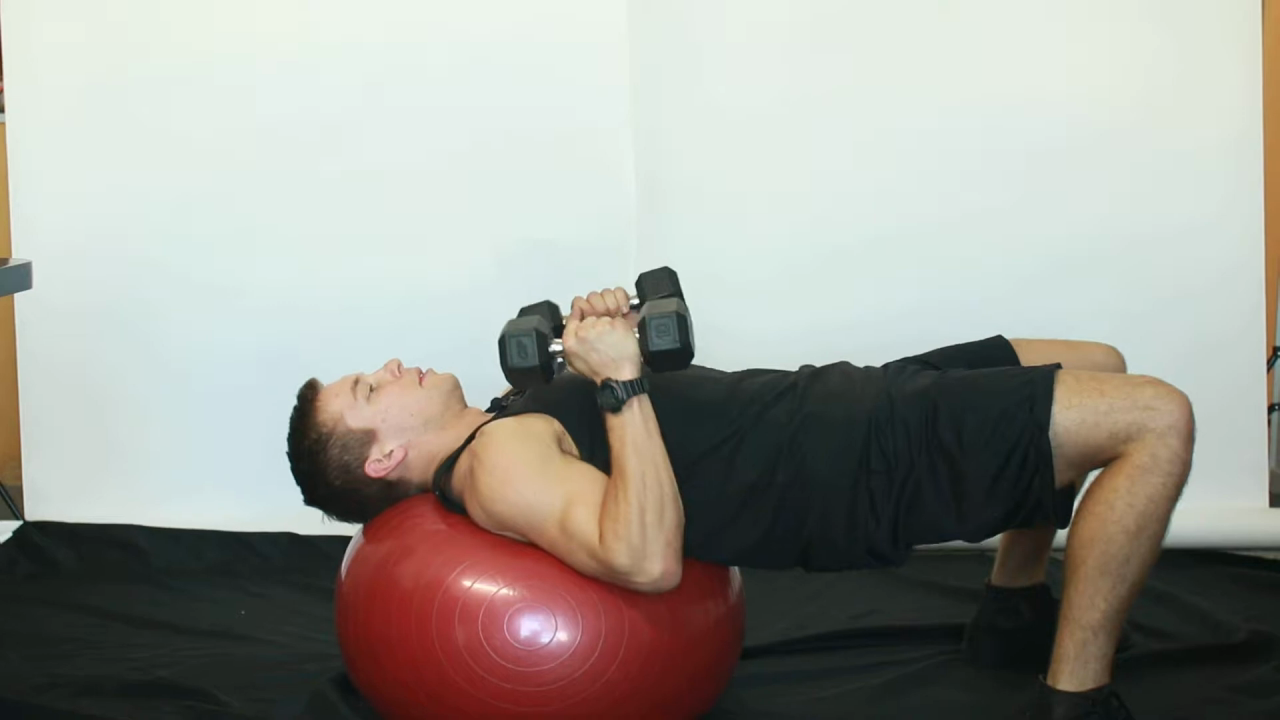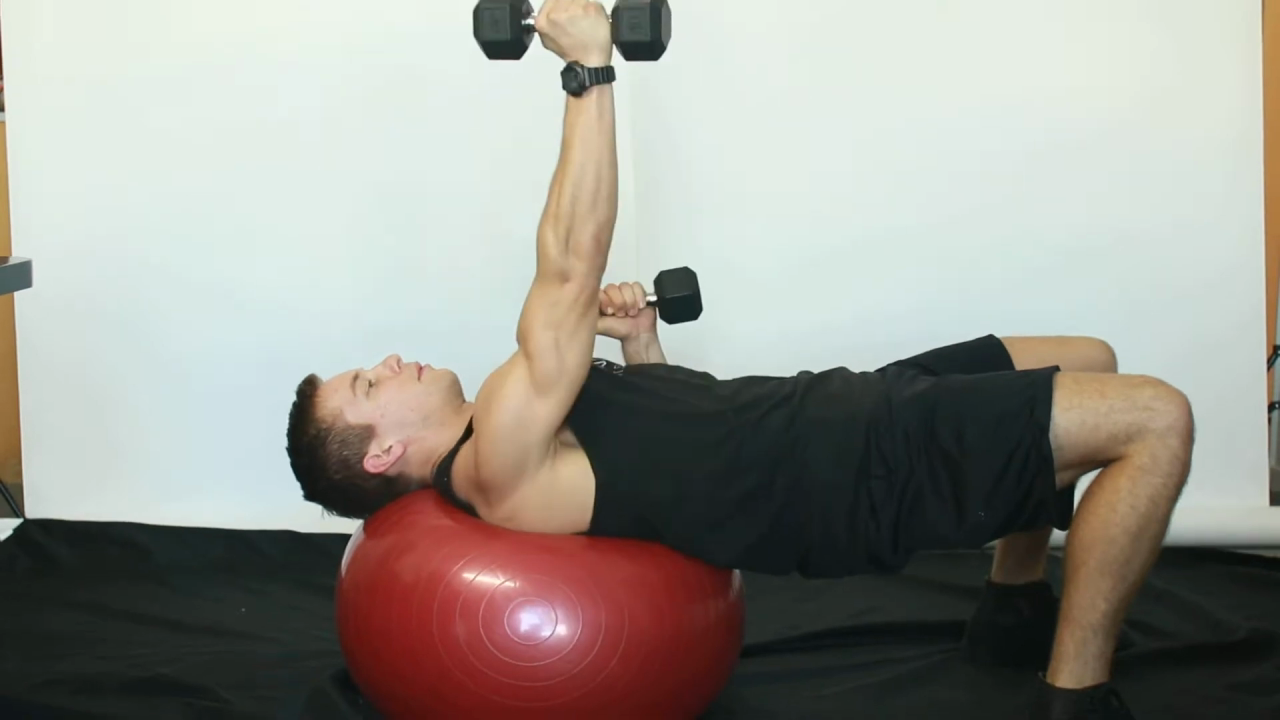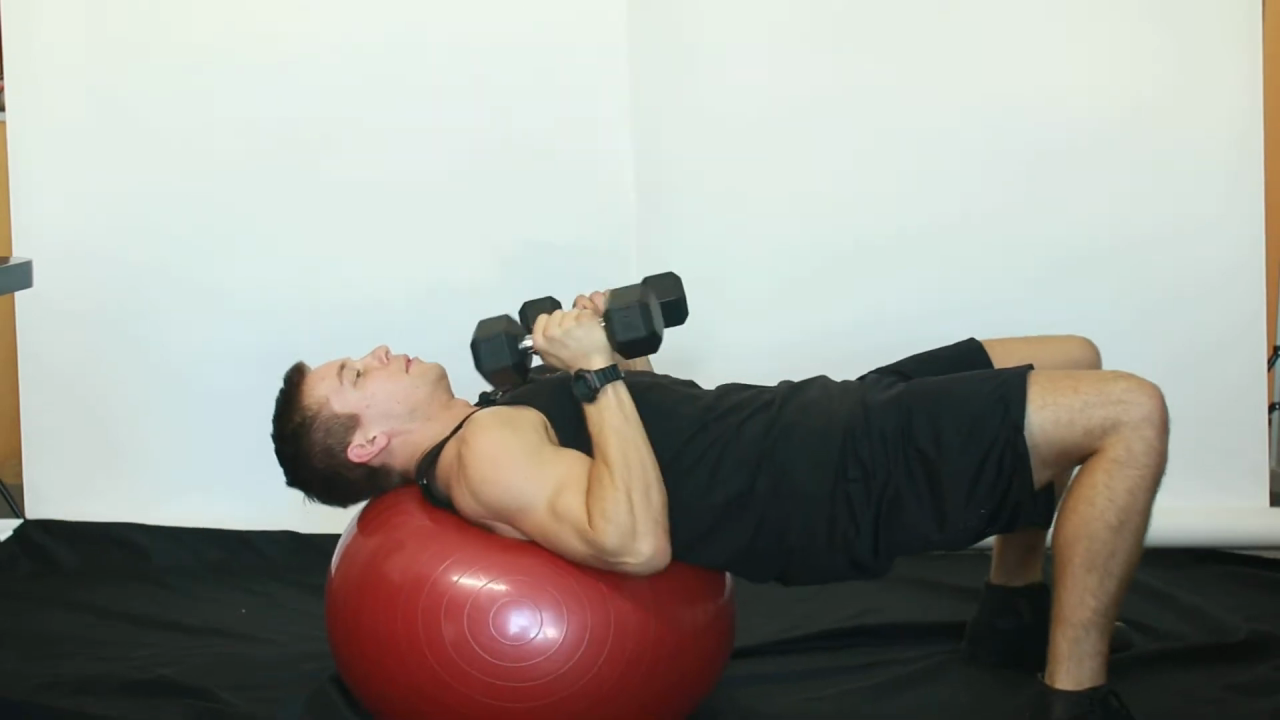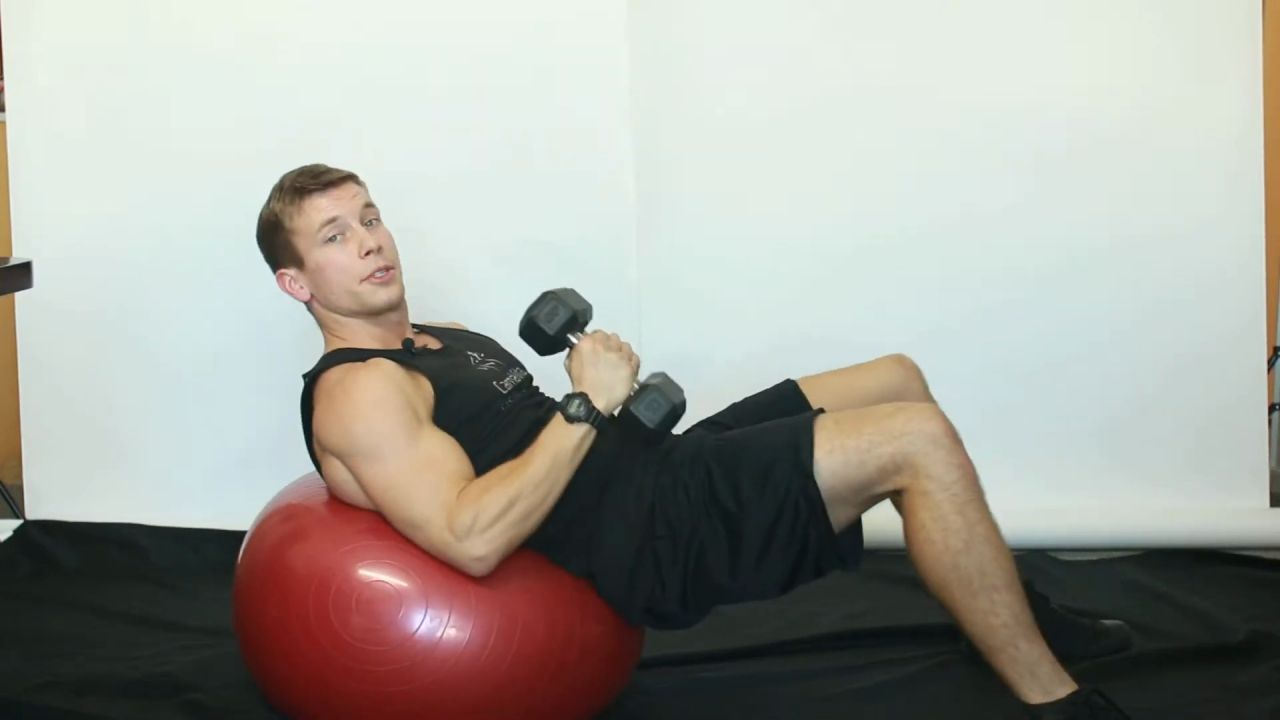
dt=1s
person 1, frame 1
left shoulder: (504, 427)
right shoulder: (496, 467)
right elbow: (650, 558)
left wrist: (622, 354)
right wrist: (620, 378)
left hip: (843, 410)
right hip: (855, 471)
left knee: (1098, 368)
right knee: (1156, 418)
left ankle: (1016, 610)
person 1, frame 2
left shoulder: (511, 435)
right shoulder: (499, 459)
right elbow: (569, 266)
left wrist: (640, 345)
left hip: (841, 418)
right hip: (854, 479)
left knee: (1089, 362)
right knee: (1155, 420)
left ankle: (1015, 609)
person 1, frame 3
left shoulder: (492, 424)
right shoulder: (481, 459)
right elbow: (638, 541)
left wrist: (610, 351)
right wrist: (595, 369)
left hip: (823, 423)
right hip: (833, 484)
left knee: (1074, 363)
right knee: (1129, 413)
left ankle: (1014, 612)
person 1, frame 4
left shoulder: (430, 344)
right shoulder: (356, 394)
right elbow: (474, 540)
left wrist: (598, 386)
right wrist: (585, 404)
left hip: (664, 473)
right hip: (653, 535)
left knee: (896, 380)
right knee: (919, 444)
left ankle: (1010, 608)
